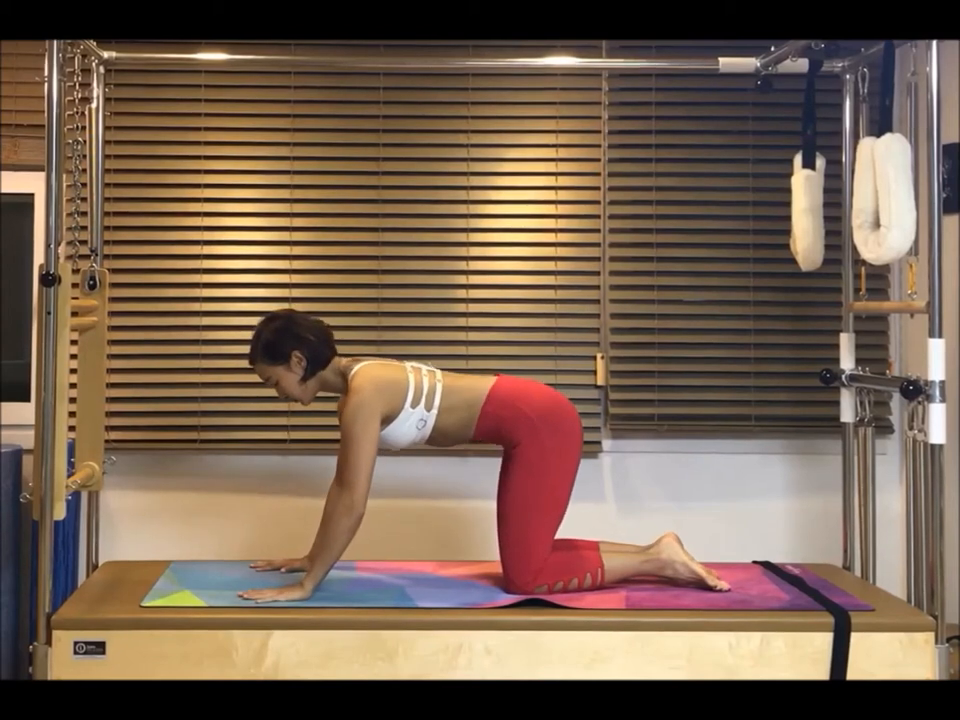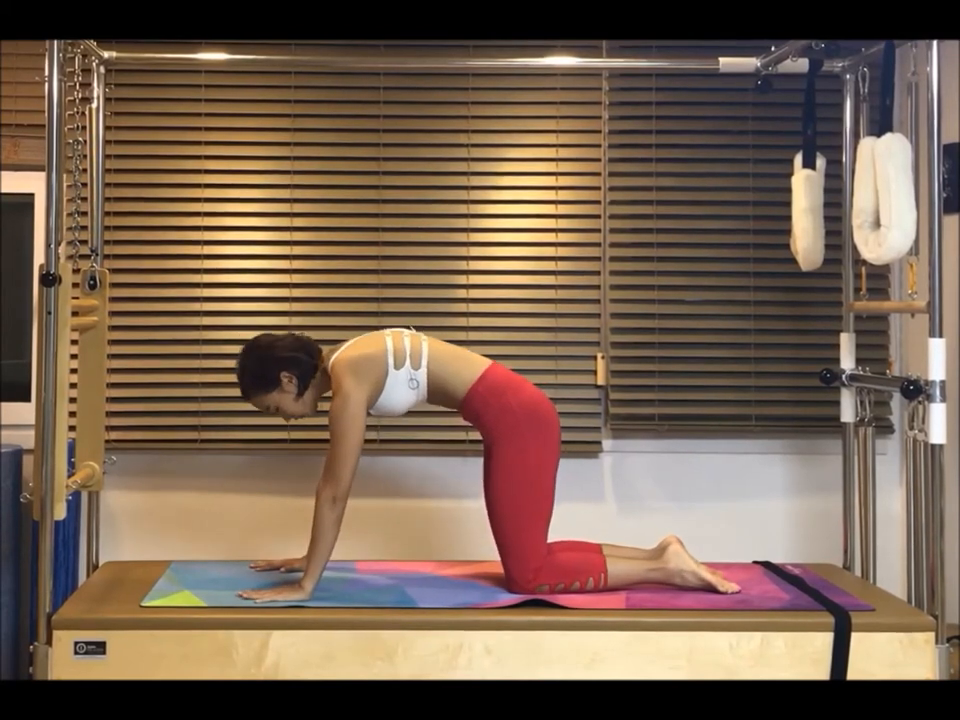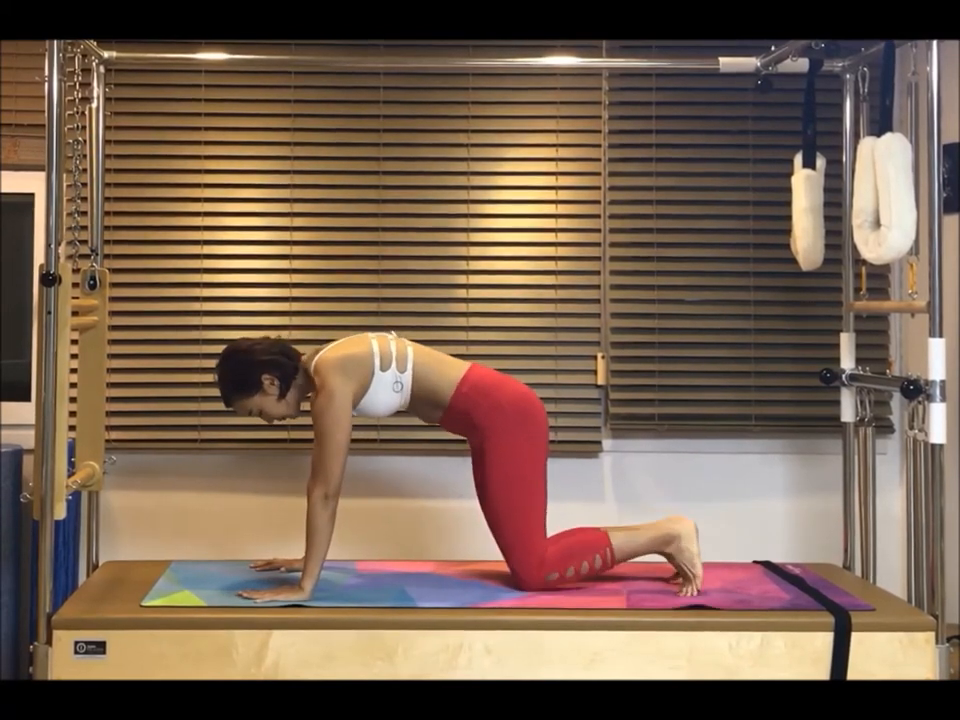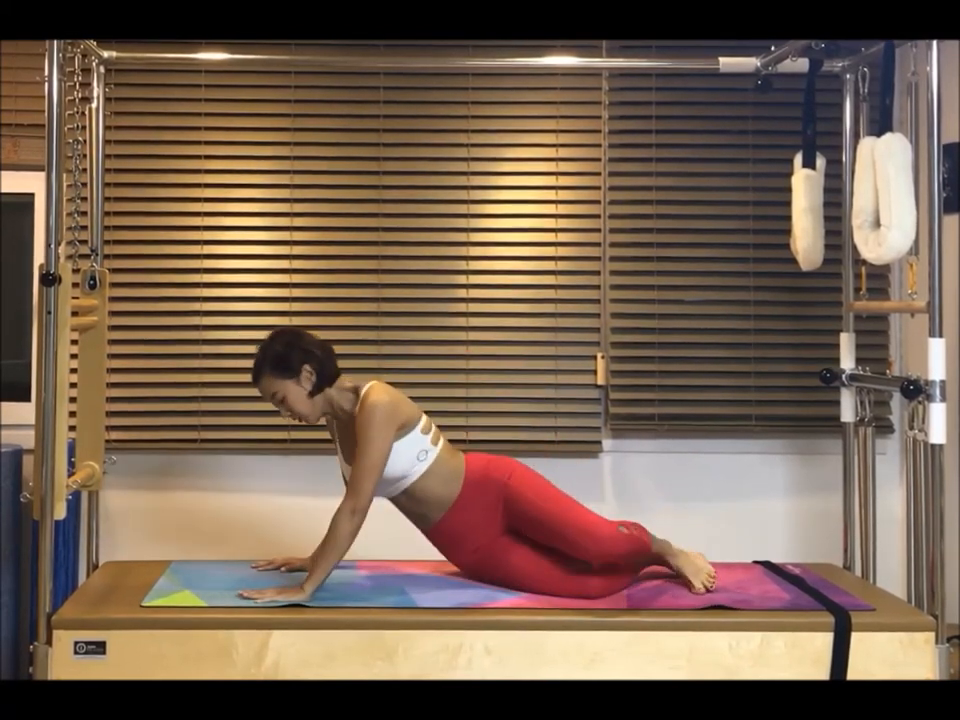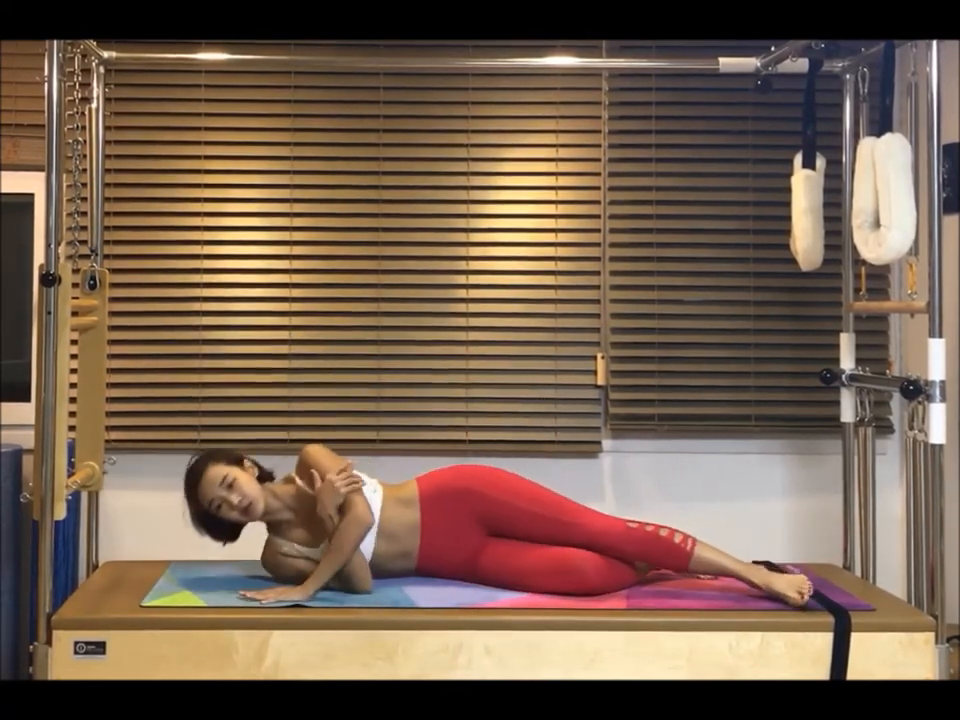
dt=1s
person 1, frame 1
left shoulder: (362, 393)
right shoulder: (358, 382)
left elbow: (353, 503)
right elbow: (341, 484)
left wrist: (306, 584)
right wrist: (311, 558)
left hip: (541, 424)
right hip: (533, 420)
left knee: (524, 576)
right knee: (527, 554)
left ankle: (658, 559)
right ankle: (654, 550)
person 1, frame 2
left shoulder: (347, 379)
right shoulder: (345, 367)
left elbow: (335, 491)
right elbow: (333, 482)
left wrist: (306, 583)
right wrist: (311, 557)
left hip: (516, 417)
right hip: (512, 415)
left knee: (527, 575)
right knee: (526, 555)
left ankle: (666, 567)
right ankle: (658, 554)
person 1, frame 3
left shoulder: (331, 380)
right shoulder: (321, 377)
left elbow: (326, 493)
right elbow: (319, 482)
left wrist: (305, 585)
right wrist: (307, 559)
left hip: (503, 411)
right hip: (487, 418)
left knee: (533, 568)
right knee: (525, 557)
left ankle: (670, 534)
right ankle: (662, 536)
person 1, frame 4
left shoulder: (376, 403)
right shoulder: (337, 421)
left elbow: (356, 509)
right elbow: (355, 503)
left wrist: (306, 588)
right wrist: (313, 560)
left hip: (493, 486)
right hip: (466, 543)
left knee: (597, 542)
left ankle: (663, 549)
right ankle: (647, 561)
person 1, frame 5
left shoulder: (309, 461)
right shoulder: (279, 553)
left elbow: (362, 516)
right elbow: (360, 581)
left wrist: (307, 588)
right wrist: (328, 523)
left hip: (459, 498)
right hip: (457, 556)
left knee: (604, 529)
right knee: (590, 575)
left ankle: (758, 574)
right ankle: (660, 571)
